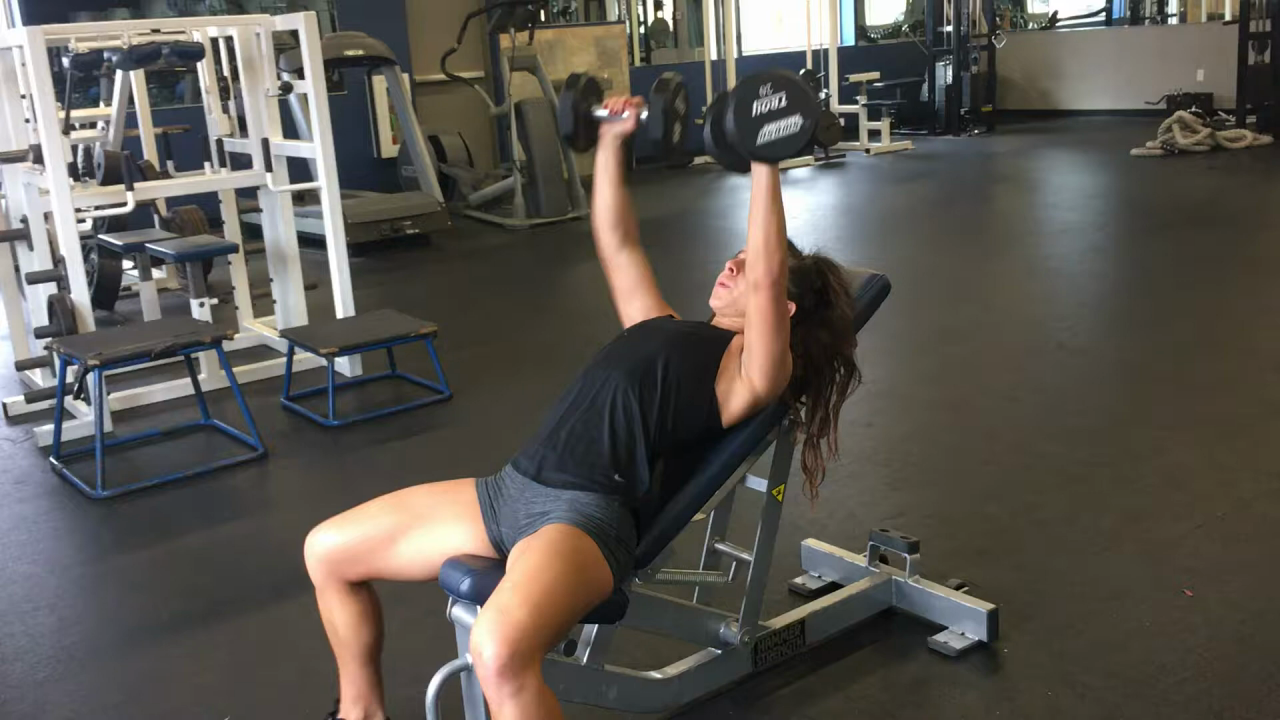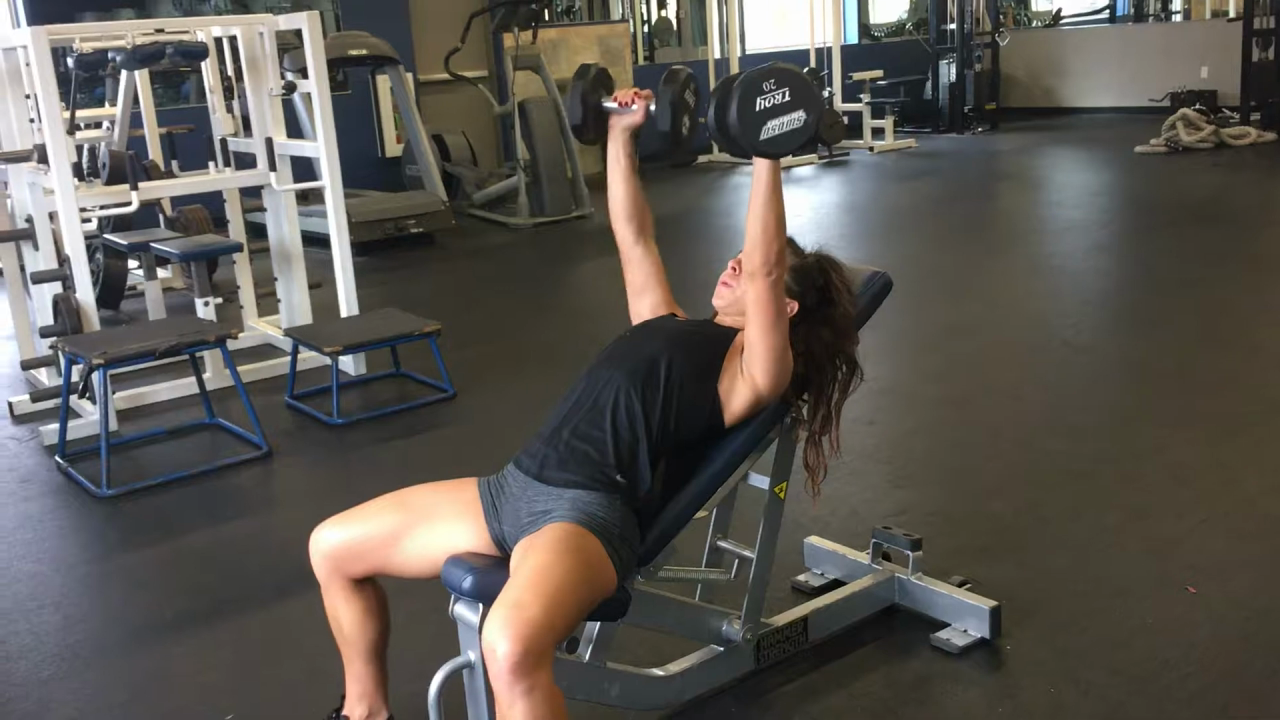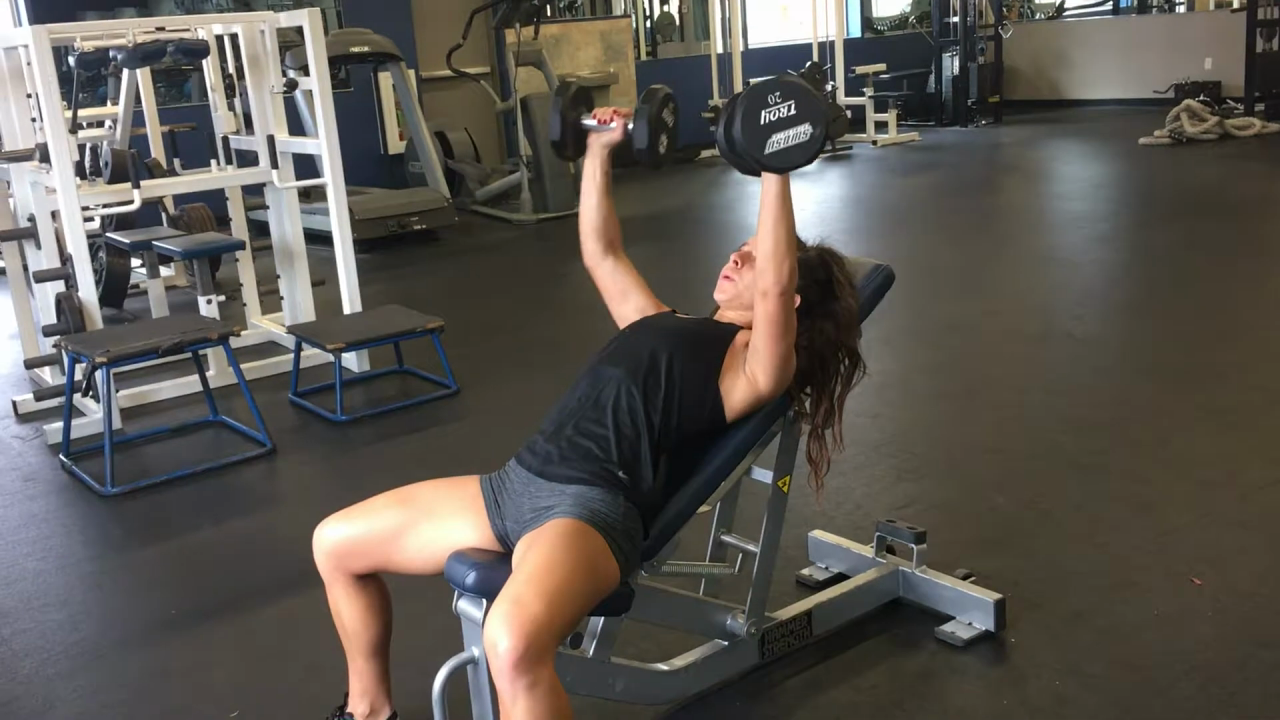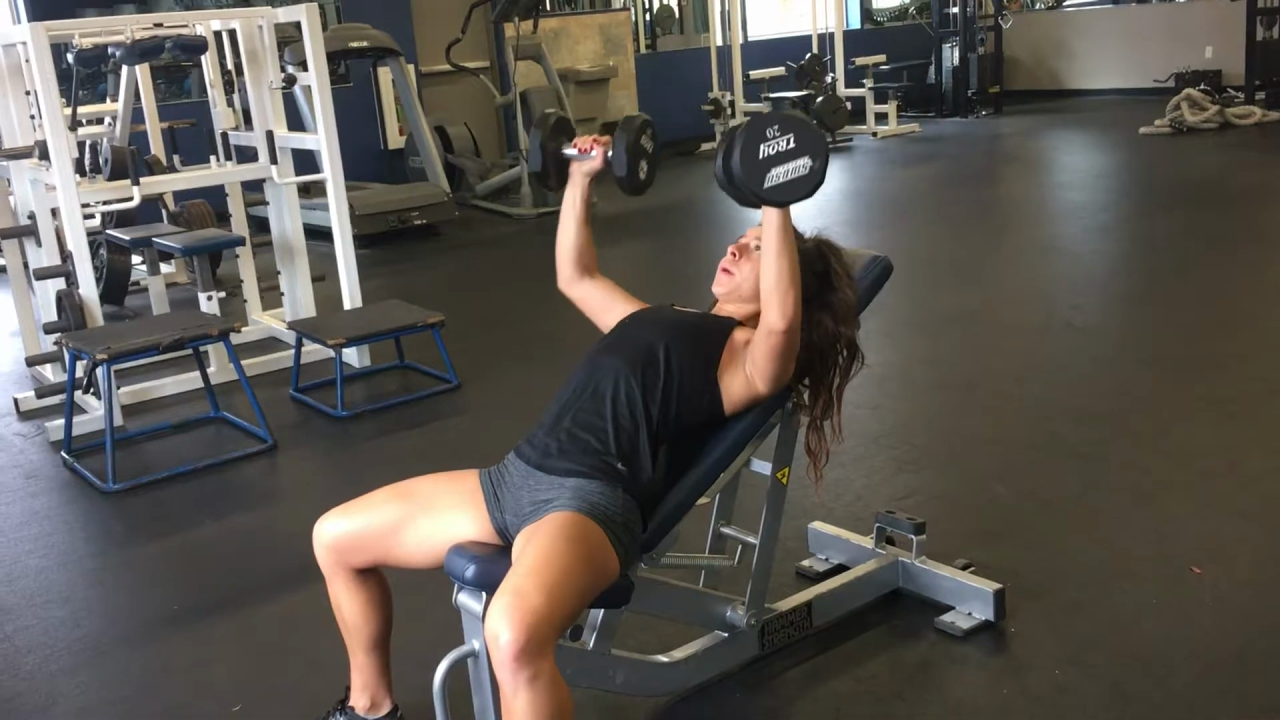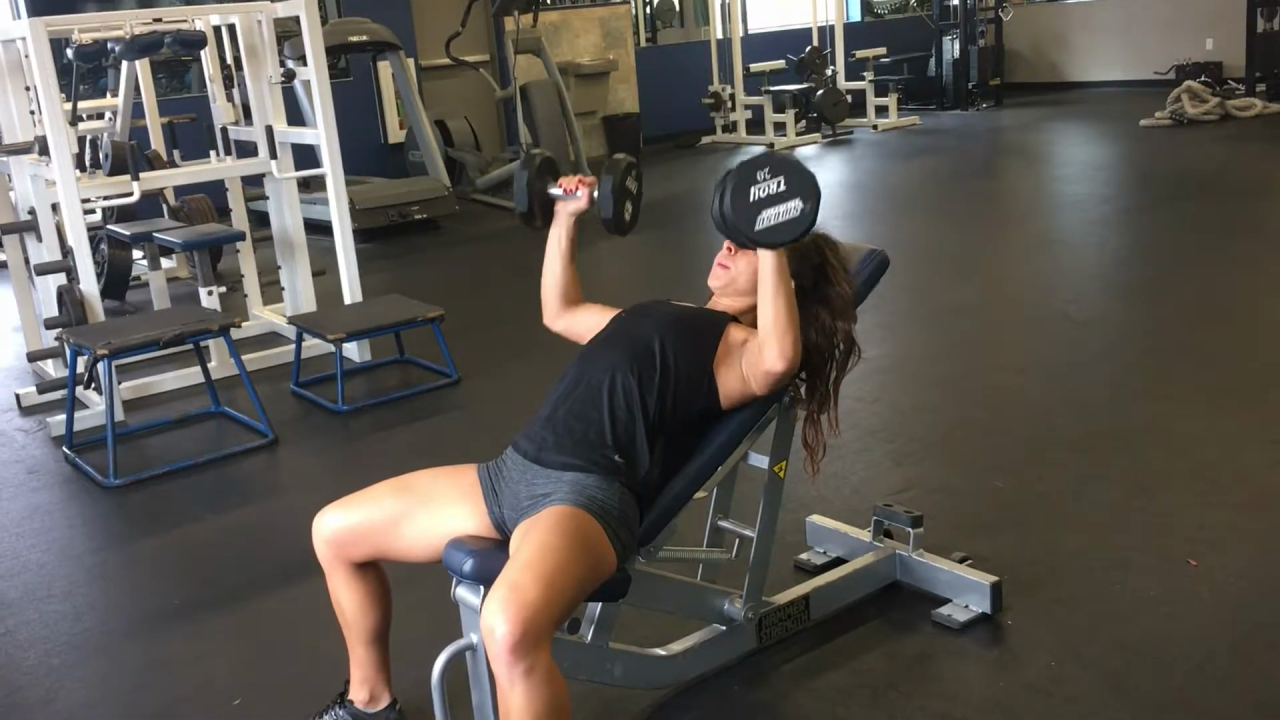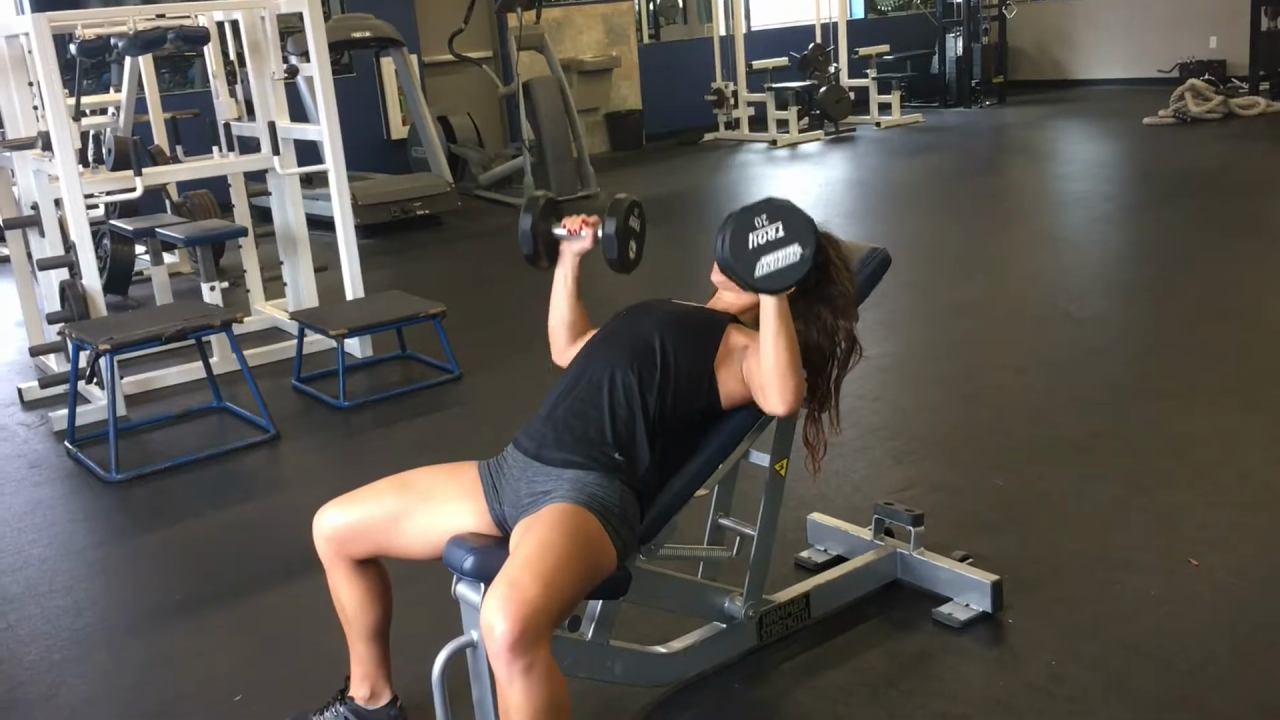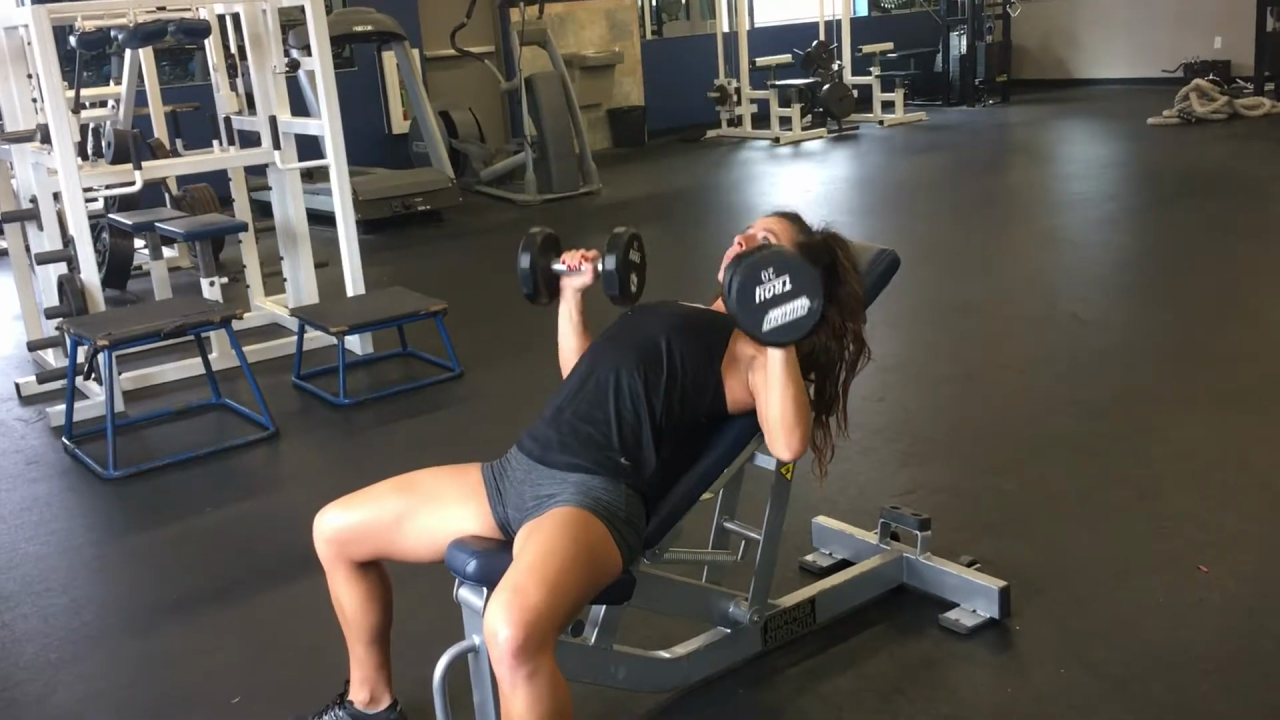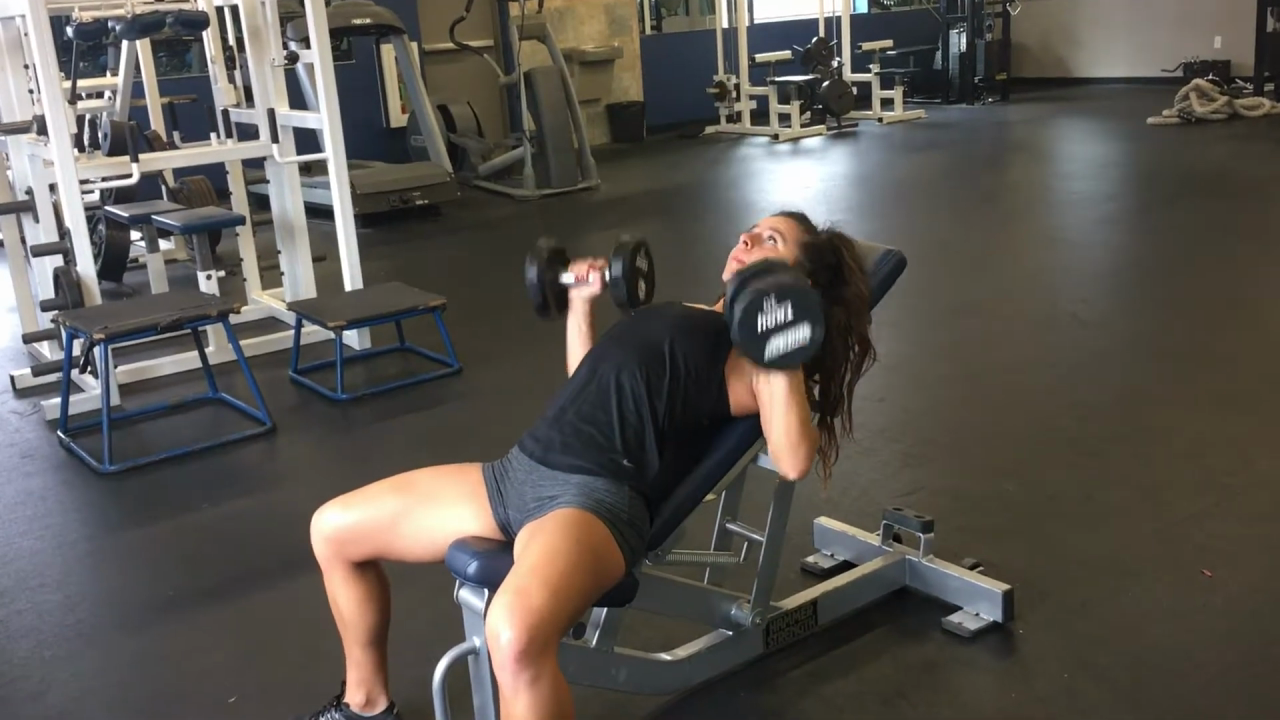
dt=0.3s
person 1, frame 1
left shoulder: (756, 369)
right shoulder: (664, 327)
left elbow: (766, 280)
right elbow: (617, 244)
left wrist: (765, 164)
right wrist: (610, 141)
left hip: (588, 513)
right hip: (513, 486)
left knee: (499, 650)
right knee: (326, 551)
person 1, frame 2
left shoulder: (758, 367)
right shoulder: (669, 329)
left elbow: (762, 267)
right elbow: (634, 236)
left wrist: (767, 154)
right wrist: (620, 132)
left hip: (590, 511)
right hip: (517, 484)
left knee: (512, 648)
right knee: (331, 547)
person 1, frame 3
left shoulder: (759, 362)
right shoulder: (665, 324)
left elbow: (777, 290)
right elbow: (600, 253)
left wrist: (775, 169)
right wrist: (600, 150)
left hip: (593, 504)
right hip: (517, 481)
left knee: (513, 643)
right knee: (334, 543)
person 1, frame 4
left shoulder: (756, 356)
right shoulder: (661, 319)
left elbow: (782, 317)
right elbow: (575, 276)
left wrist: (775, 204)
right wrist: (581, 178)
left hip: (595, 498)
right hip: (517, 474)
left knee: (514, 634)
right knee: (335, 537)
person 1, frame 5
left shoulder: (746, 346)
right shoulder: (666, 314)
left elbow: (780, 362)
right elbow: (559, 313)
left wrist: (770, 241)
right wrist: (565, 218)
left hip: (591, 491)
right hip: (514, 470)
left knee: (511, 630)
right knee: (334, 532)
person 1, frame 6
left shoulder: (747, 345)
right shoulder: (669, 314)
left elbow: (782, 398)
right elbow: (566, 347)
left wrist: (772, 284)
right wrist: (570, 255)
left hip: (593, 488)
right hip: (516, 466)
left knee: (509, 626)
right knee: (335, 528)
person 1, frame 7
left shoulder: (755, 347)
right shoulder: (675, 315)
left elbow: (788, 443)
right wrist: (571, 295)
left hip: (598, 491)
right hip: (519, 468)
left knee: (513, 631)
right knee: (335, 531)
person 1, frame 8
right shoulder: (679, 315)
left elbow: (793, 460)
right wrist: (580, 303)
left hip: (600, 493)
right hip: (521, 468)
left knee: (516, 636)
right knee: (334, 530)
